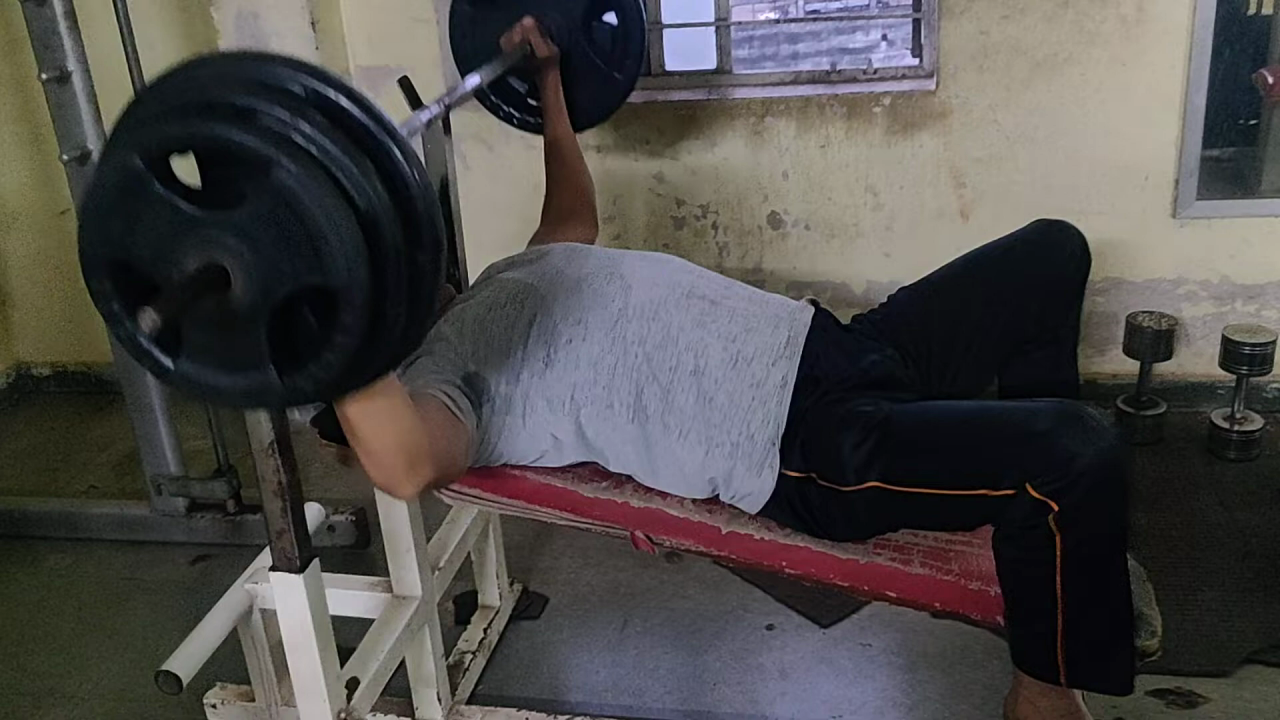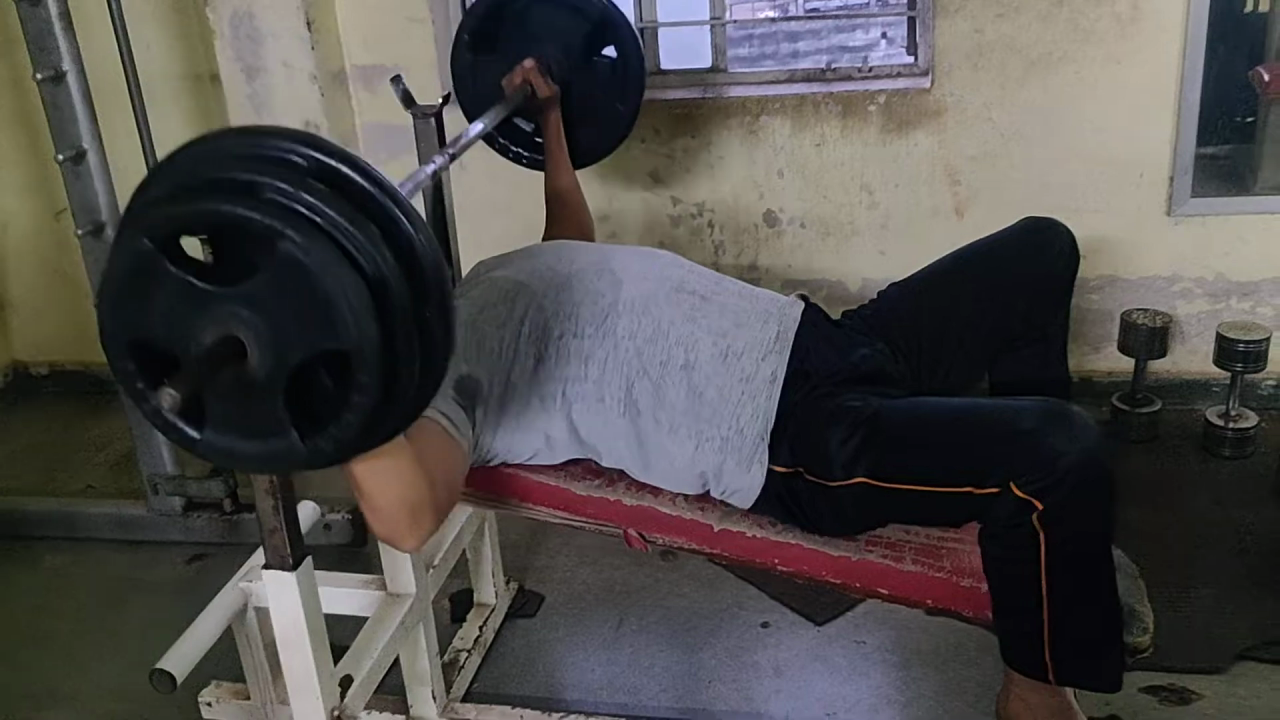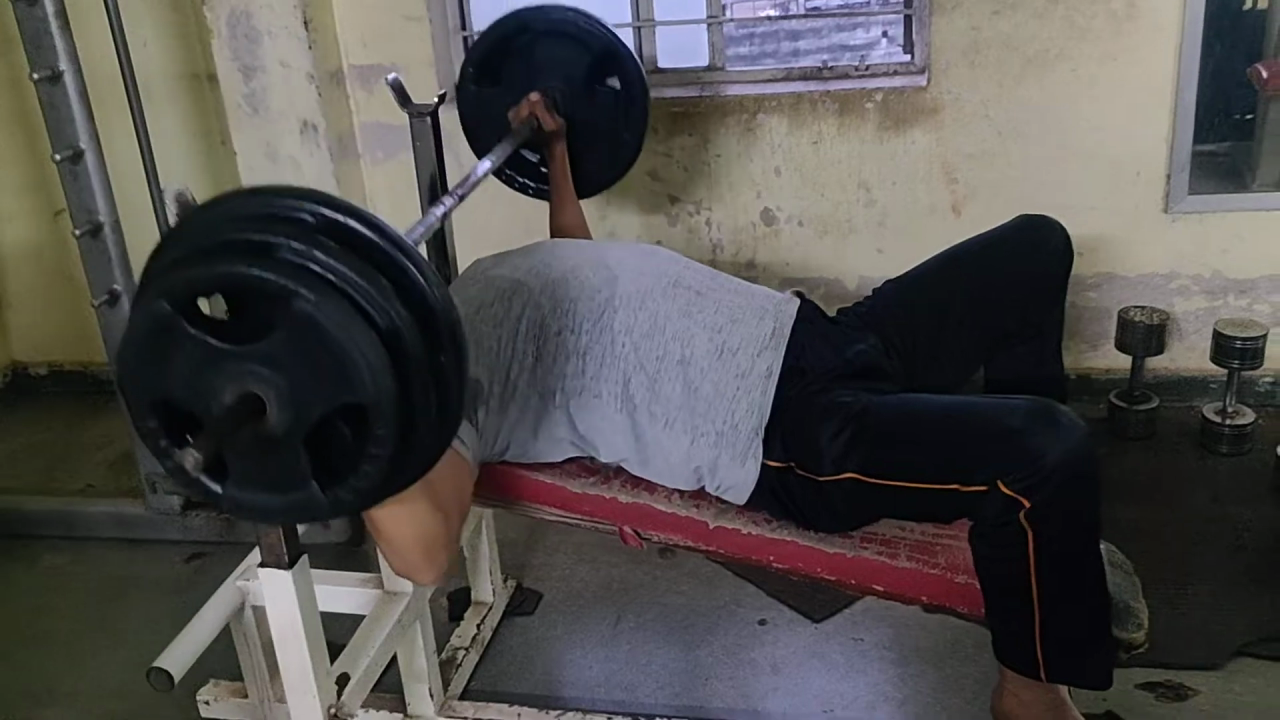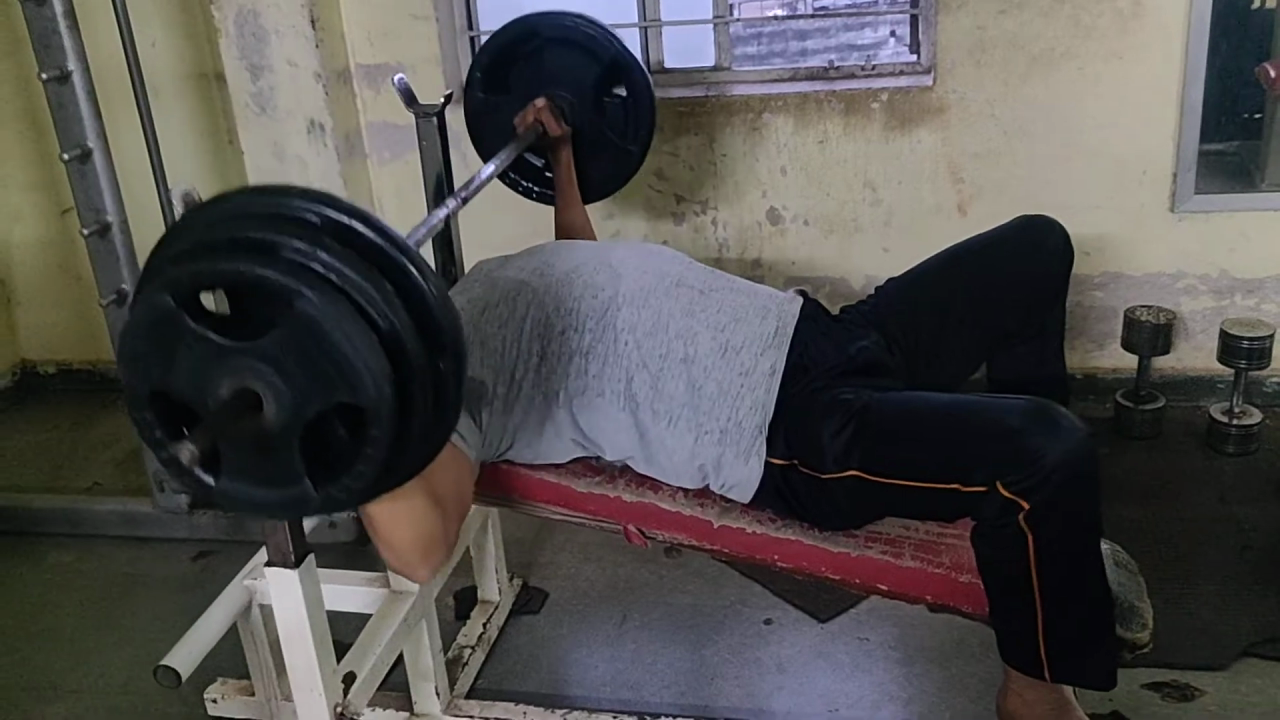
dt=0.3s
person 1, frame 1
left shoulder: (501, 285)
right shoulder: (437, 376)
left elbow: (576, 221)
right elbow: (407, 465)
left wrist: (549, 80)
left hip: (830, 351)
right hip: (810, 447)
left knee: (1050, 253)
right knee: (1079, 452)
left ankle: (1037, 514)
person 1, frame 2
left shoulder: (484, 286)
right shoulder: (431, 386)
left elbow: (574, 250)
right elbow: (409, 518)
left wrist: (549, 117)
left hip: (825, 348)
right hip: (798, 440)
left knee: (1040, 251)
right knee: (1064, 450)
left ankle: (1031, 524)
person 1, frame 3
left shoulder: (484, 284)
left elbow: (577, 271)
right elbow: (425, 550)
left wrist: (554, 147)
left hip: (815, 343)
right hip: (794, 436)
left knee: (1033, 247)
right knee: (1052, 448)
left ankle: (1032, 532)
person 1, frame 4
left shoulder: (481, 286)
right elbow: (421, 549)
left wrist: (561, 152)
left hip: (818, 341)
right hip: (796, 434)
left knee: (1035, 248)
right knee: (1052, 450)
left ankle: (1040, 534)
